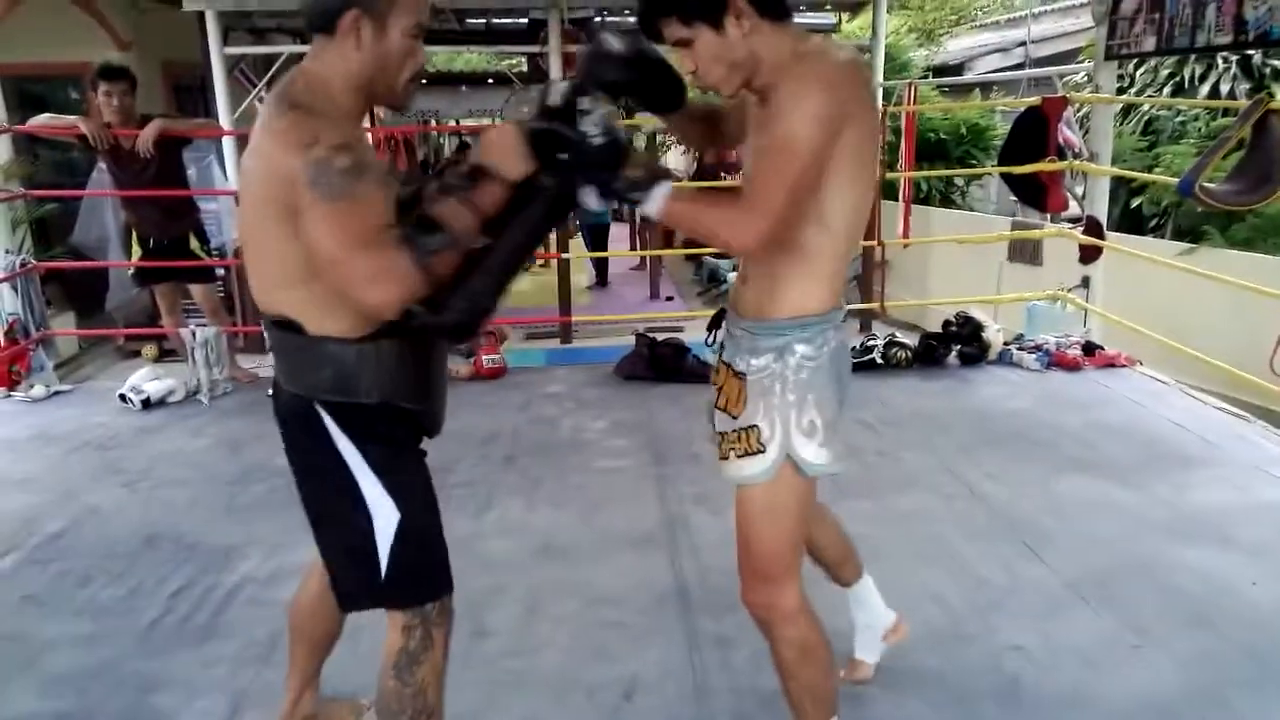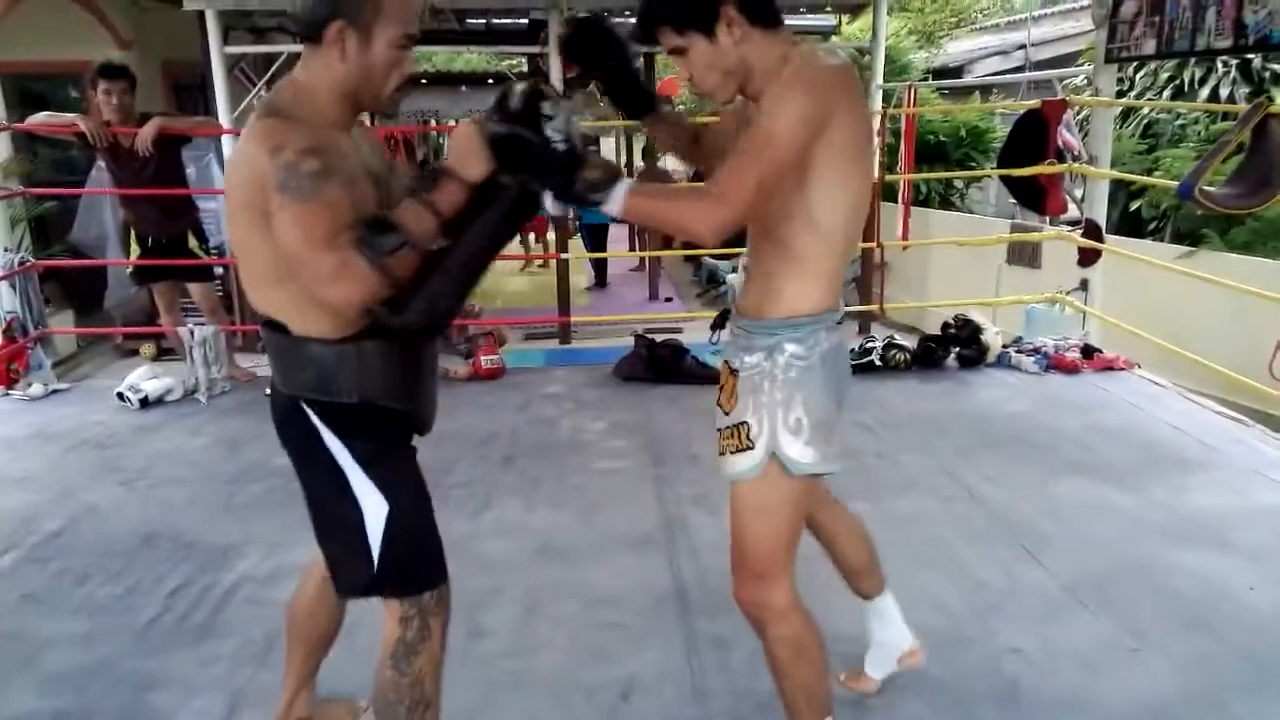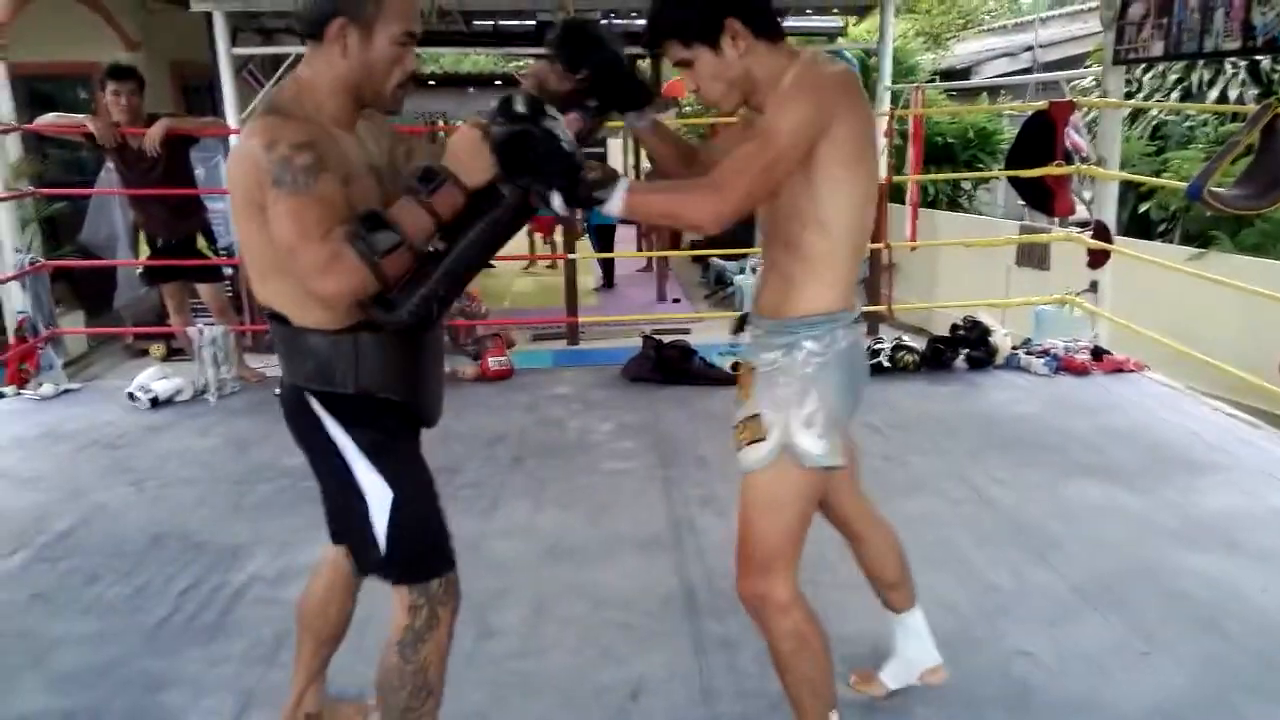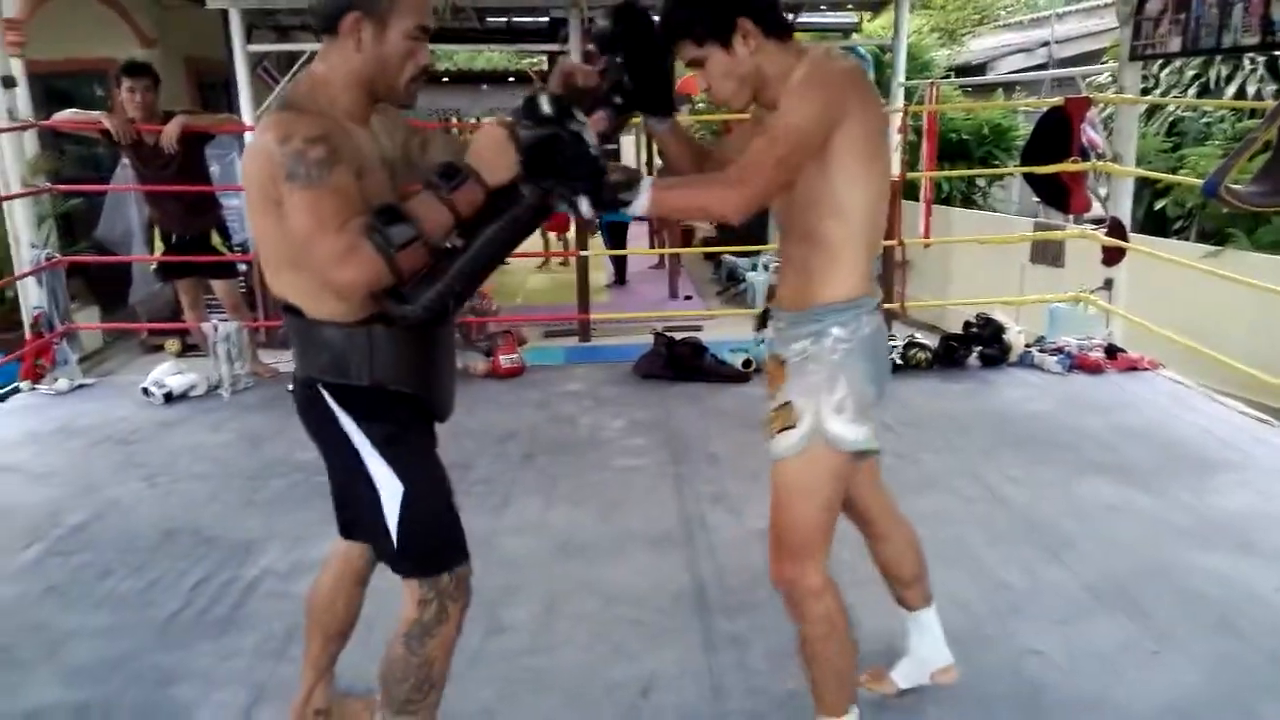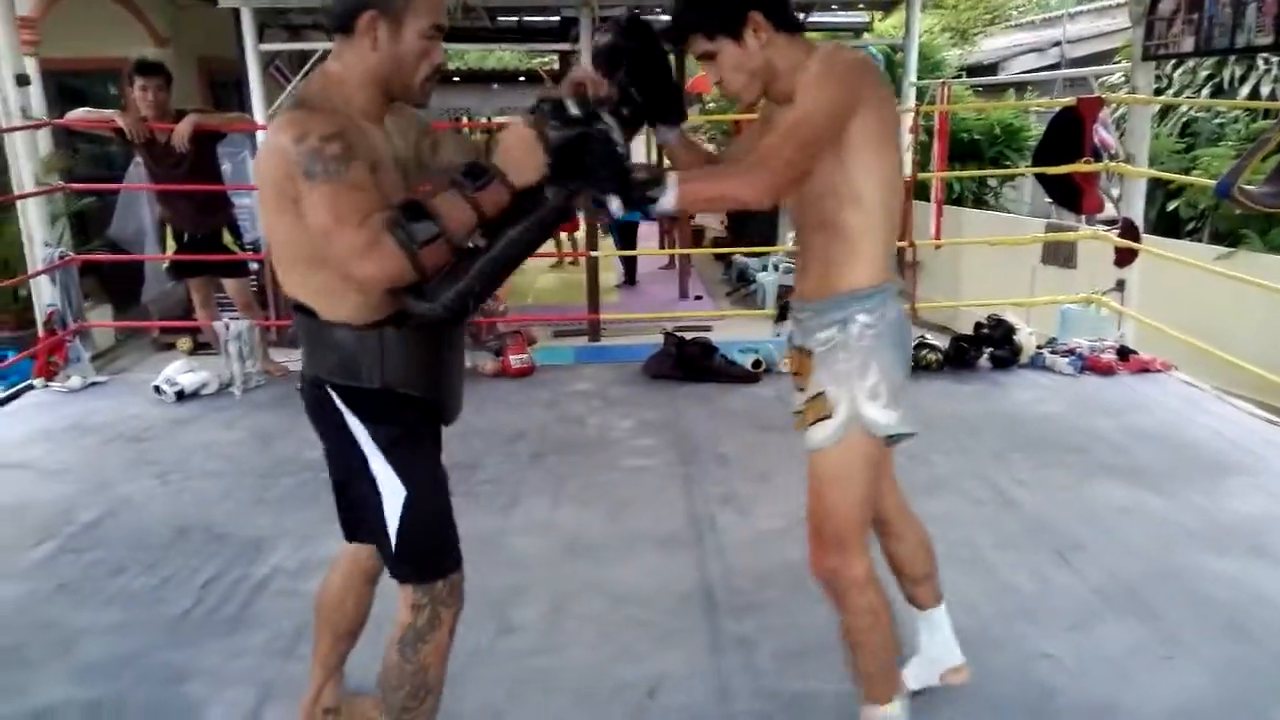
dt=0.1s
person 1, frame 1
left shoulder: (299, 119)
right shoulder: (320, 139)
left elbow: (380, 229)
right elbow: (384, 286)
left wrist: (471, 174)
right wrist: (490, 180)
left hip: (325, 392)
right hip: (353, 404)
left knee: (346, 555)
right knee: (419, 607)
person 1, frame 2
left shoulder: (336, 134)
right shoulder: (289, 145)
left elbow: (401, 213)
right elbow: (346, 281)
left wrist: (489, 143)
right wrist: (452, 179)
left hip: (344, 394)
right hip: (342, 403)
left knee: (342, 556)
right knee: (419, 600)
person 1, frame 3
left shoulder: (348, 129)
right shoulder: (287, 140)
left elbow: (413, 195)
right elbow: (337, 274)
left wrist: (496, 140)
right wrist: (454, 182)
left hip: (356, 386)
right hip: (347, 396)
left knee: (353, 548)
right knee: (428, 590)
person 1, frame 4
left shoulder: (375, 122)
right shoulder: (298, 134)
left elbow: (447, 165)
right elbow: (352, 263)
left wrist: (528, 126)
right wrist: (474, 178)
left hip: (370, 380)
right hip: (358, 389)
left knee: (363, 542)
right knee: (438, 582)
person 1, frame 5
left shoulder: (389, 121)
right shoulder: (313, 132)
left elbow: (464, 169)
right elbow: (374, 258)
left wrist: (544, 128)
right wrist: (500, 178)
left hip: (381, 380)
right hip: (368, 390)
left knee: (370, 543)
right knee: (432, 588)
person 2, frame 1
left shoulder: (822, 77)
right shoulder: (764, 87)
left elbow: (751, 228)
right elbow: (715, 129)
left wrist: (633, 184)
right wrist: (664, 96)
left hip: (789, 355)
right hip: (744, 340)
left knee: (769, 588)
right knee: (785, 510)
right ankle: (873, 617)
person 2, frame 2
left shoulder: (812, 81)
right shoulder: (773, 95)
left elbow: (715, 216)
right elbow: (704, 148)
left wrist: (591, 186)
right wrist: (636, 100)
left hip: (787, 354)
right hip: (772, 346)
left knee: (761, 588)
right knee: (814, 505)
right ankle: (894, 636)
person 2, frame 3
left shoulder: (815, 86)
right shoulder: (776, 103)
left elbow: (712, 205)
right elbow: (697, 167)
left wrist: (594, 188)
right wrist: (629, 107)
left hip: (804, 351)
right hip: (793, 344)
left knee: (765, 582)
right knee: (845, 506)
right ankle: (917, 651)
person 2, frame 4
left shoulder: (827, 81)
right shoulder: (779, 109)
left elbow: (740, 195)
right elbow: (710, 171)
left wrist: (620, 190)
right wrist: (656, 104)
left hip: (831, 341)
right hip: (804, 336)
left knee: (797, 566)
right knee: (864, 502)
right ankle: (931, 651)
person 2, frame 5
left shoulder: (839, 72)
right shoulder: (787, 102)
left elbow: (760, 185)
right elbow: (719, 172)
left wrist: (645, 190)
right wrist: (663, 118)
left hip: (854, 328)
right hip: (825, 326)
left knee: (837, 555)
right knee: (877, 501)
right ankle: (940, 652)
person 3, frame 1
left shoulder: (159, 128)
right shoulder: (98, 134)
left elbow: (213, 128)
right elbow: (34, 124)
left wrist: (161, 124)
right wrist: (80, 121)
left hip: (184, 231)
right hip: (145, 236)
left knee: (211, 305)
right knee: (168, 308)
left ankle: (232, 365)
person 3, frame 2
left shoulder: (158, 127)
right shoulder: (97, 133)
left elbow: (211, 126)
right elbow: (33, 122)
left wrist: (160, 122)
right wrist: (79, 120)
left hip: (182, 230)
right hip: (144, 234)
left knee: (209, 304)
right knee: (166, 306)
left ankle: (230, 364)
person 3, frame 3
left shoulder: (166, 127)
right shoulder: (105, 134)
left elbow: (219, 126)
right elbow: (42, 123)
left wrist: (168, 123)
right wrist: (87, 121)
left hip: (191, 230)
right hip: (153, 235)
left knee: (218, 304)
right knee: (176, 307)
left ankle: (239, 364)
person 3, frame 4
left shoulder: (182, 124)
right shoulder: (121, 130)
left elbow: (233, 123)
right elbow: (59, 119)
left wrist: (184, 120)
right wrist: (103, 117)
left hip: (206, 227)
right hip: (168, 231)
left knee: (232, 301)
right knee: (190, 303)
left ankle: (253, 360)
person 3, frame 5
left shoulder: (194, 123)
right shoulder: (134, 129)
left elbow: (245, 122)
right elbow: (72, 118)
left wrist: (196, 118)
right wrist: (116, 116)
left hip: (217, 226)
right hip: (180, 230)
left knee: (243, 300)
right knee: (202, 301)
left ankle: (264, 358)
